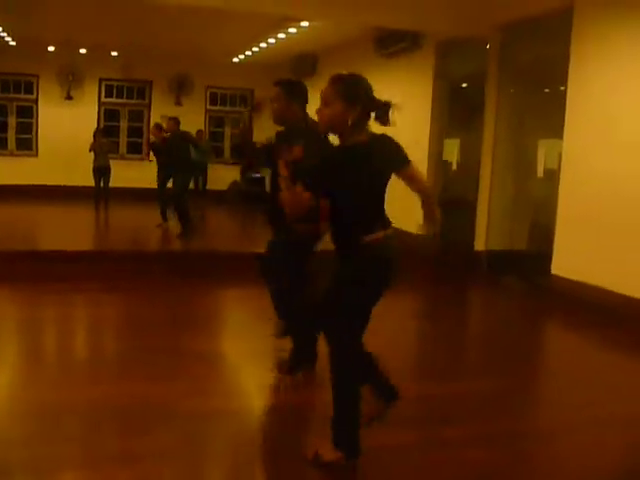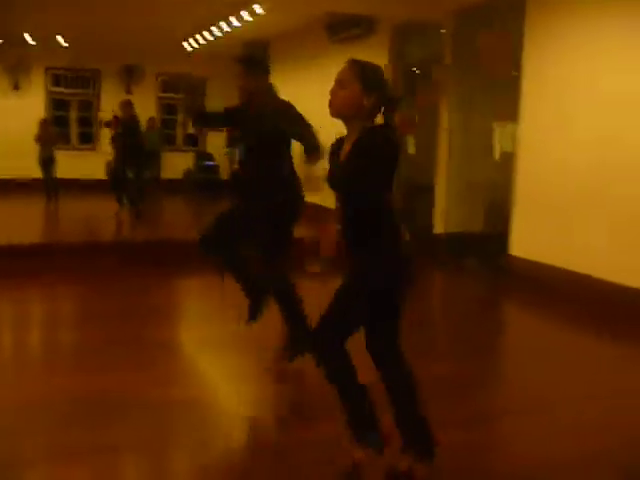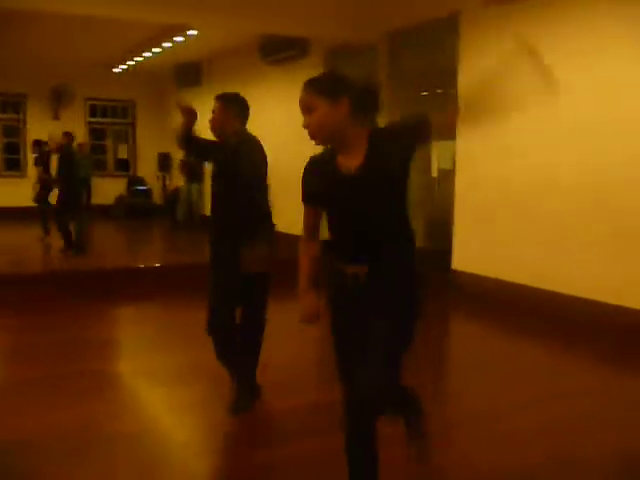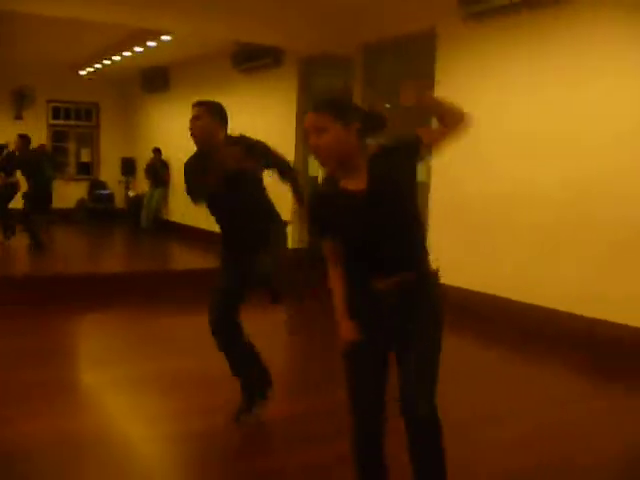
dt=0.5s
person 1, frame 1
left shoulder: (336, 161)
right shoulder: (385, 145)
left elbow: (294, 209)
right elbow: (423, 188)
right wrist: (430, 226)
left hip: (362, 262)
right hip: (376, 255)
left knee: (342, 346)
right knee: (331, 321)
left ankle: (344, 443)
right ankle: (383, 389)
person 1, frame 2
left shoulder: (381, 140)
right shoulder: (341, 146)
left hip: (383, 263)
right hip: (365, 260)
left knee: (324, 340)
right knee: (385, 352)
left ankle: (367, 434)
right ankle: (417, 444)
person 1, frame 3
left shoulder: (393, 142)
right shoulder: (317, 172)
right elbow: (309, 236)
right wrist: (306, 290)
left hip: (394, 287)
right hip: (344, 288)
left knee: (372, 392)
right knee: (356, 400)
left ankle: (409, 411)
person 1, frame 4
left shoulder: (392, 160)
right shoulder: (325, 203)
left elbow: (455, 122)
right elbow: (335, 264)
left wrist: (427, 101)
right wrist: (342, 317)
left hip: (416, 300)
right hip: (365, 307)
left knee: (418, 405)
right knee: (365, 412)
person 2, frame 1
left shoulder: (302, 136)
right shoulder: (296, 135)
left hip: (299, 226)
right hip: (290, 222)
left knee: (284, 288)
left ankle: (303, 353)
person 2, frame 2
left shoulder: (278, 111)
right shoulder: (247, 111)
left elbow: (311, 143)
right elbow: (207, 121)
right wrist: (194, 109)
left hip: (275, 200)
right hip: (257, 198)
right knee: (241, 253)
right ankle: (278, 311)
person 2, frame 3
left shoulder: (247, 149)
right shoulder: (225, 149)
left elbow: (256, 199)
right elbow: (192, 148)
left wrist: (260, 245)
right wrist: (188, 125)
left hip: (253, 241)
right hip: (224, 243)
left knee: (252, 321)
right knee: (219, 322)
left ankle: (246, 383)
right ankle: (244, 381)
person 2, frame 4
left shoulder: (250, 148)
right shoulder: (195, 165)
left elbow: (285, 168)
right elbow: (197, 195)
left wrist: (302, 196)
right wrist: (223, 167)
left hip: (267, 236)
right hip: (235, 245)
right knee: (221, 319)
right ankle: (254, 386)
